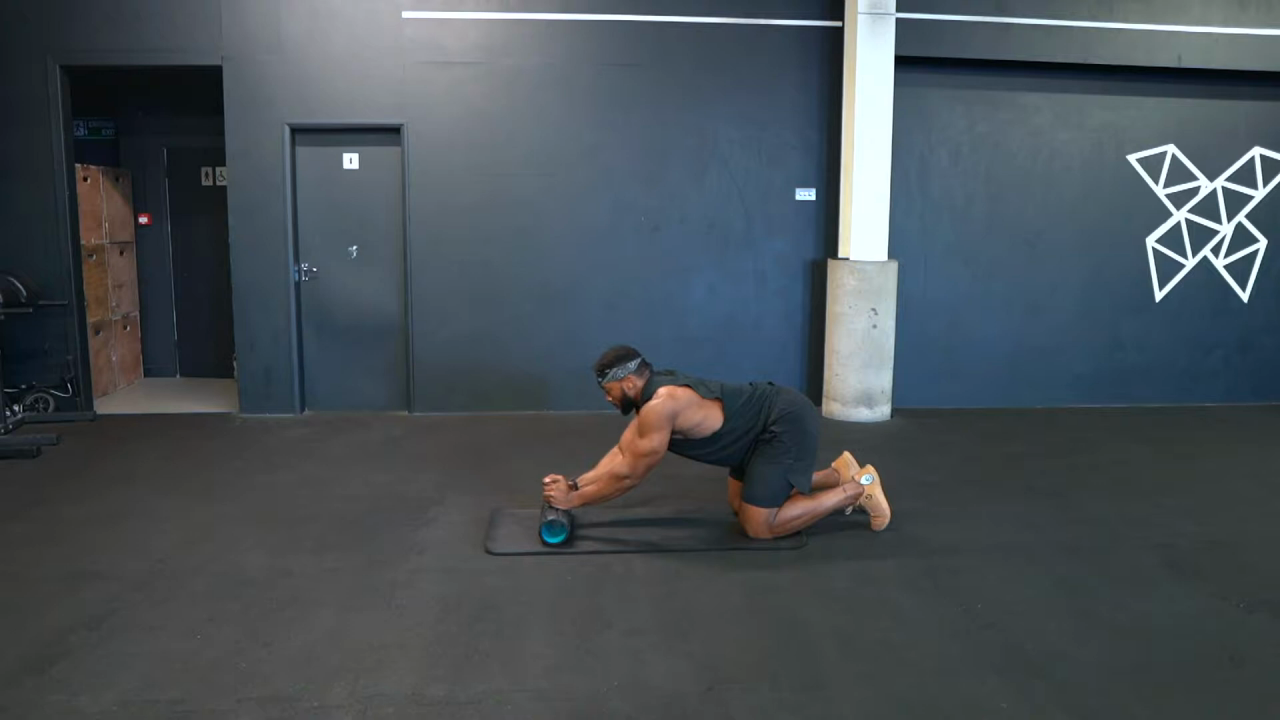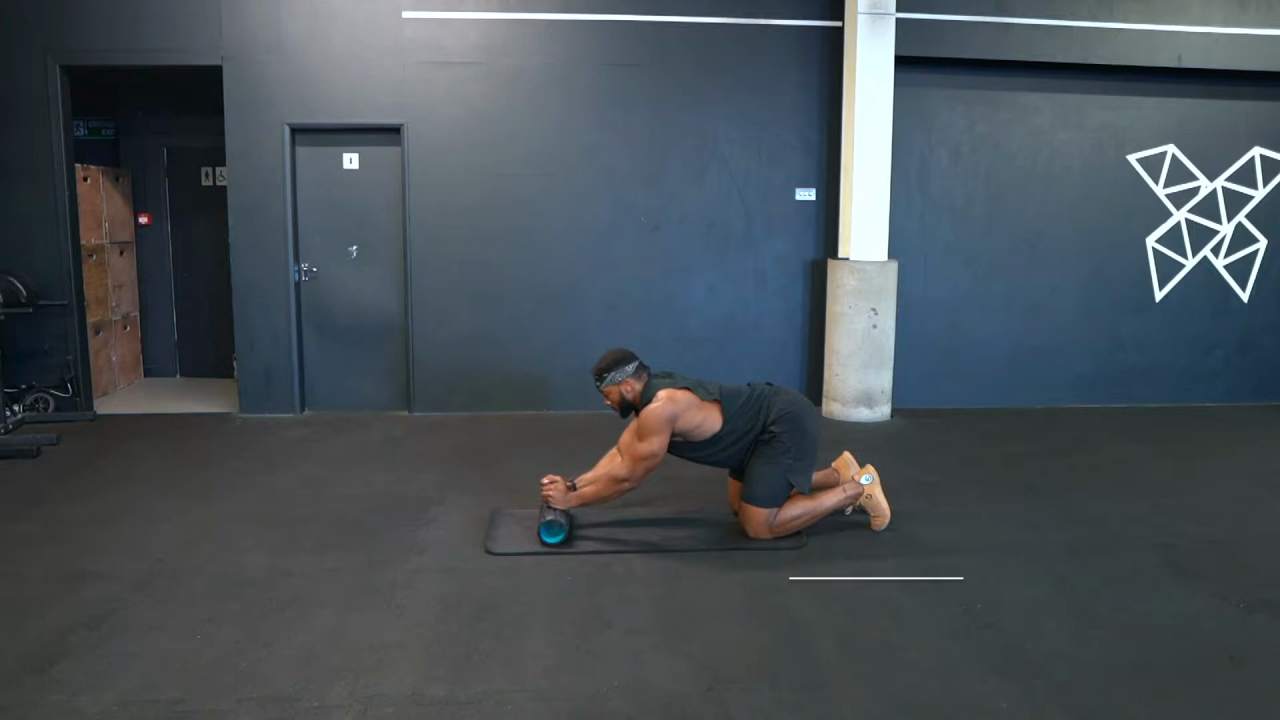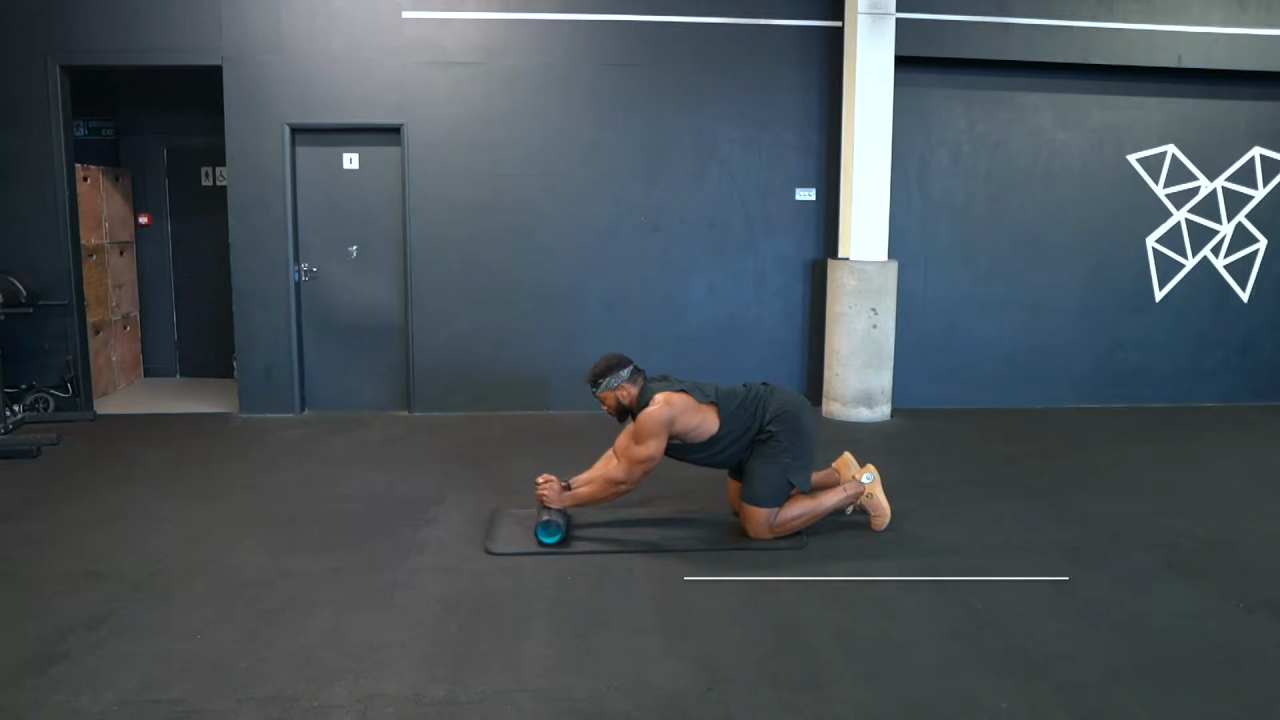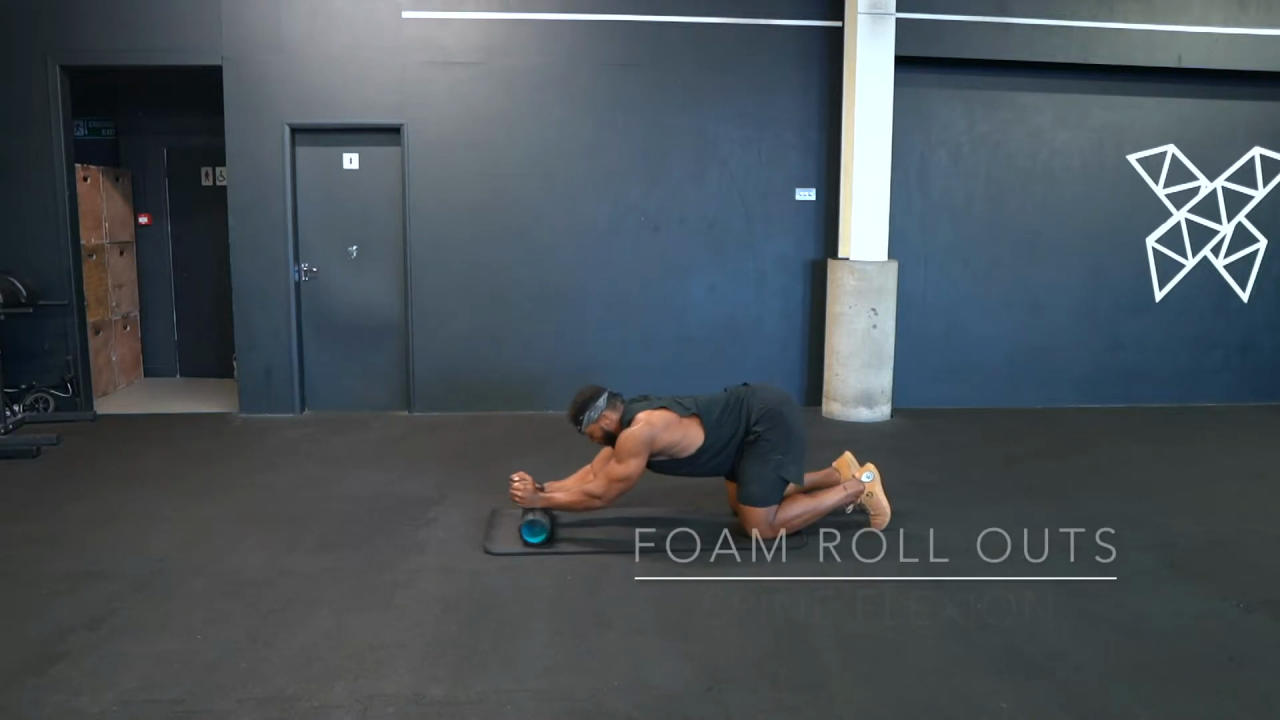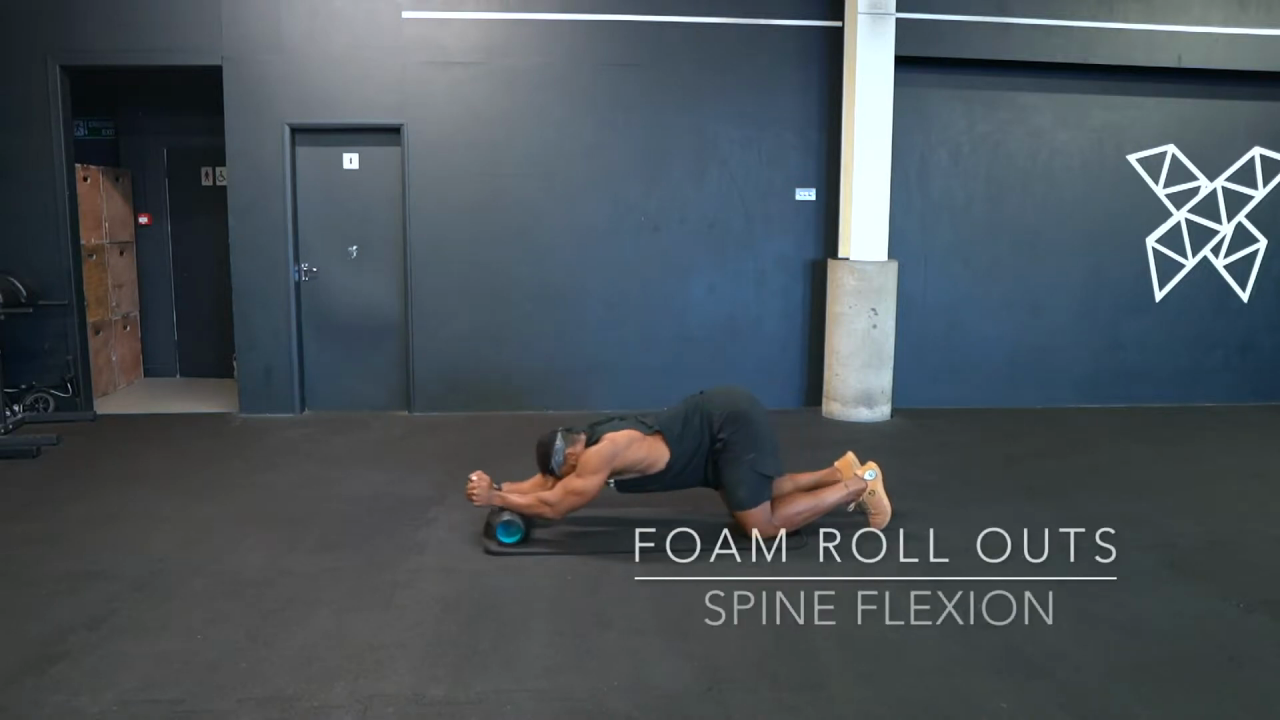
dt=0.4s
person 1, frame 1
left shoulder: (660, 407)
right shoulder: (657, 393)
left elbow: (629, 474)
right elbow: (621, 453)
left wrist: (573, 500)
right wrist: (575, 483)
left hip: (787, 425)
right hip: (775, 414)
left knee: (759, 526)
right knee: (740, 504)
left ankle: (857, 489)
right ankle: (838, 474)
person 1, frame 2
left shoulder: (659, 410)
right shoulder: (655, 394)
left elbow: (628, 477)
right elbow: (620, 455)
left wrist: (571, 501)
right wrist: (573, 484)
left hip: (786, 425)
right hip: (775, 414)
left knee: (759, 525)
right knee: (740, 504)
left ankle: (857, 490)
right ankle: (838, 474)
person 1, frame 3
left shoulder: (656, 413)
right shoulder: (651, 398)
left elbow: (624, 479)
right elbow: (616, 457)
left wrist: (566, 500)
right wrist: (569, 484)
left hip: (784, 423)
right hip: (772, 413)
left knee: (760, 526)
right knee: (742, 504)
left ankle: (857, 488)
right ankle: (837, 474)
person 1, frame 4
left shoulder: (639, 433)
right shoulder: (634, 417)
left elbow: (600, 494)
right elbow: (595, 472)
left wrist: (538, 501)
right wrist: (543, 487)
left hip: (769, 422)
right hip: (762, 410)
left knee: (760, 526)
right knee: (741, 503)
left ankle: (858, 487)
right ankle: (837, 472)
person 1, frame 5
left shoulder: (602, 453)
right shoulder: (592, 439)
left elbow: (553, 505)
right elbow: (546, 481)
left wrist: (495, 497)
right wrist: (500, 487)
left hip: (733, 423)
right hip: (729, 412)
left knee: (761, 526)
right knee: (754, 496)
left ankle: (859, 485)
right ankle: (839, 471)
